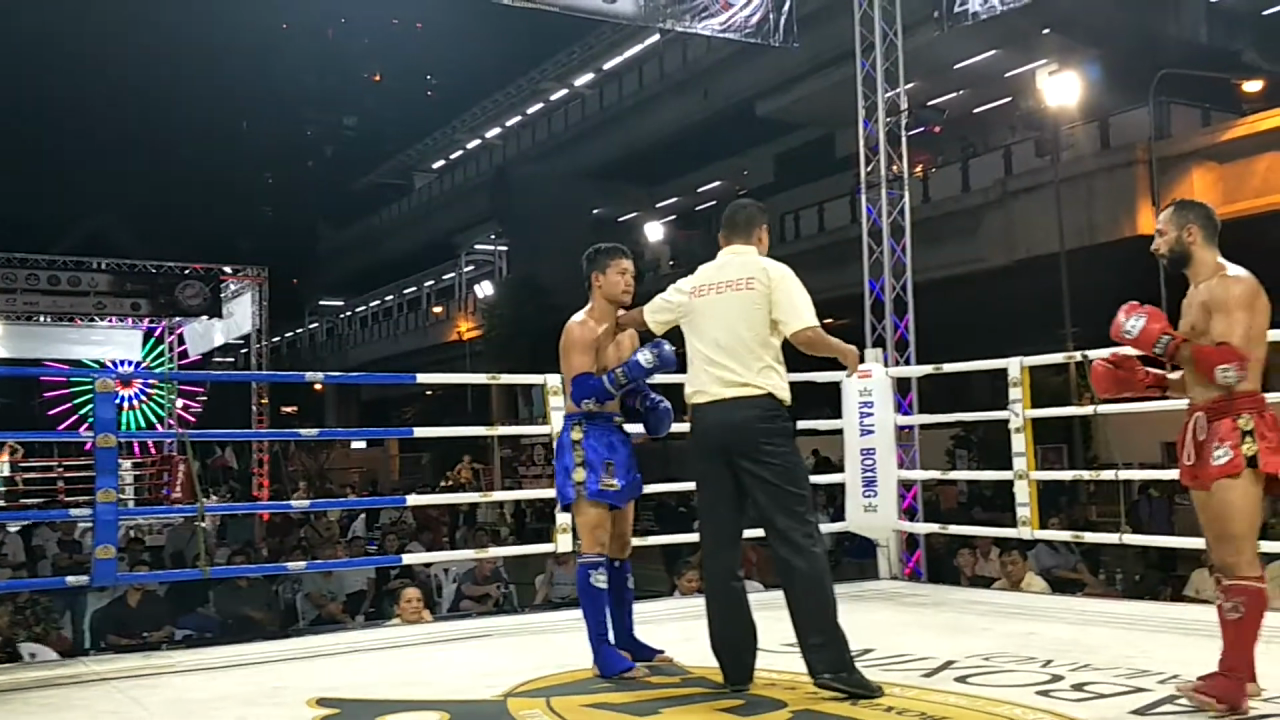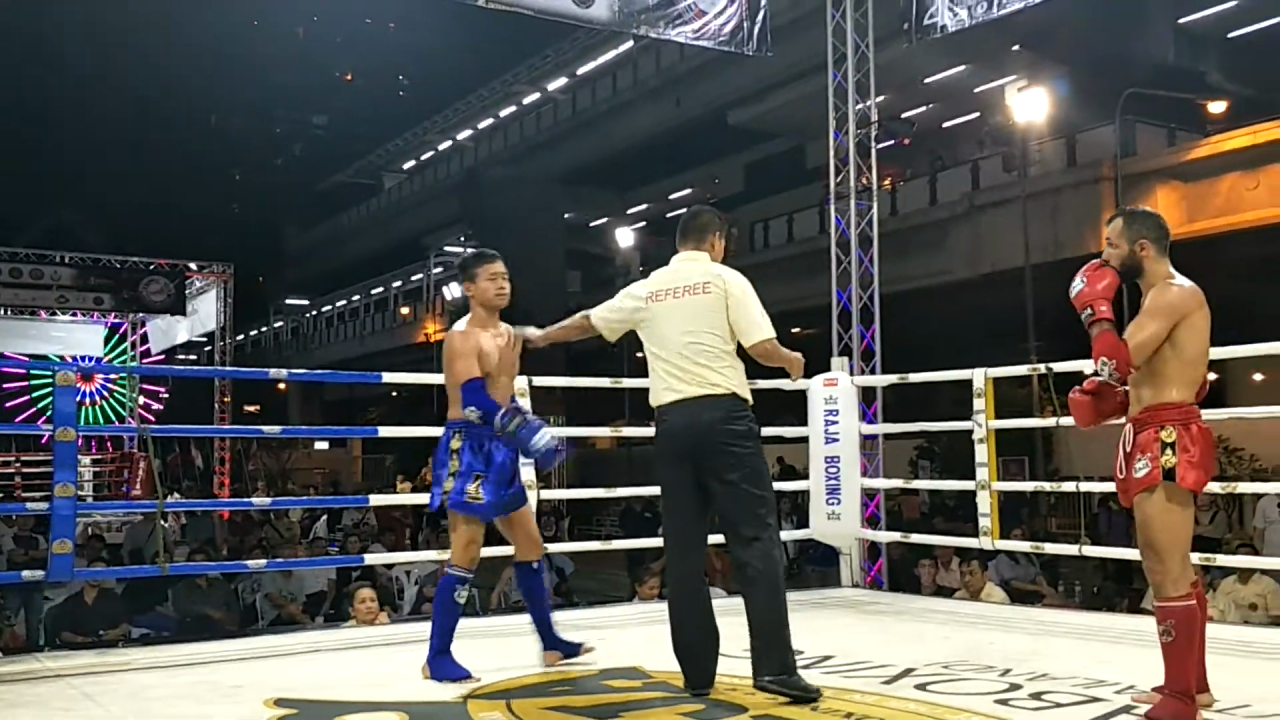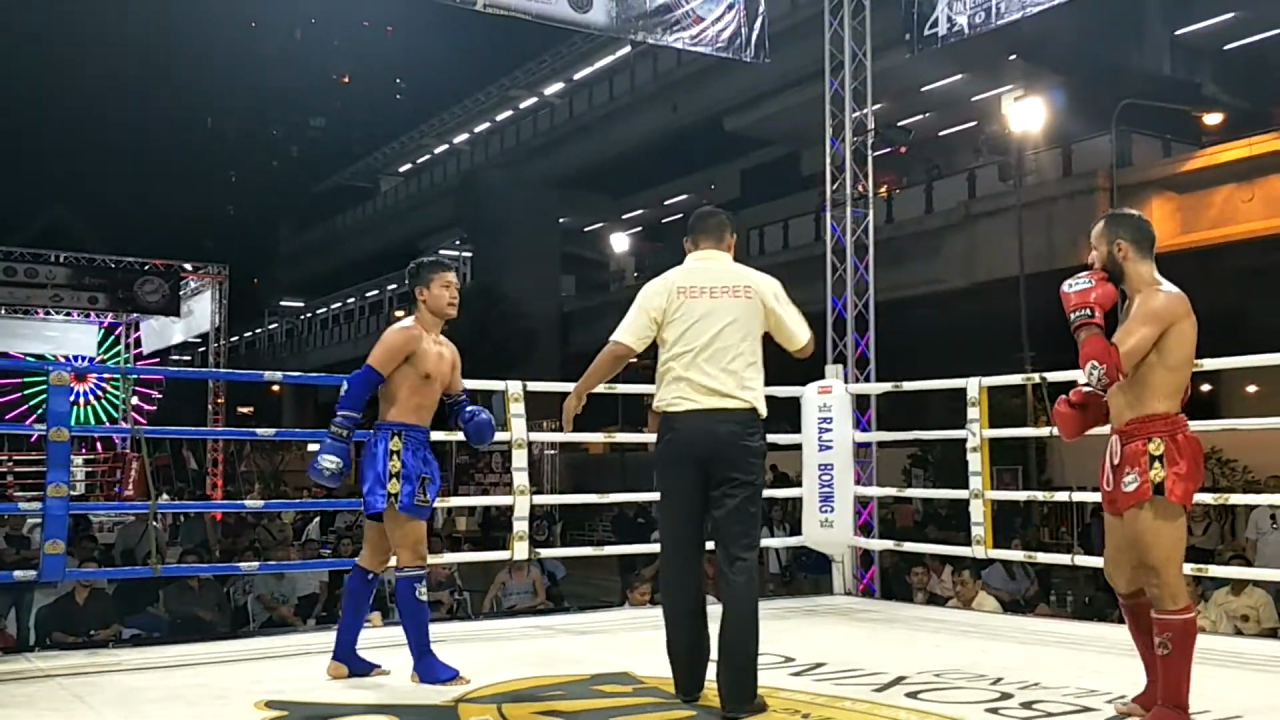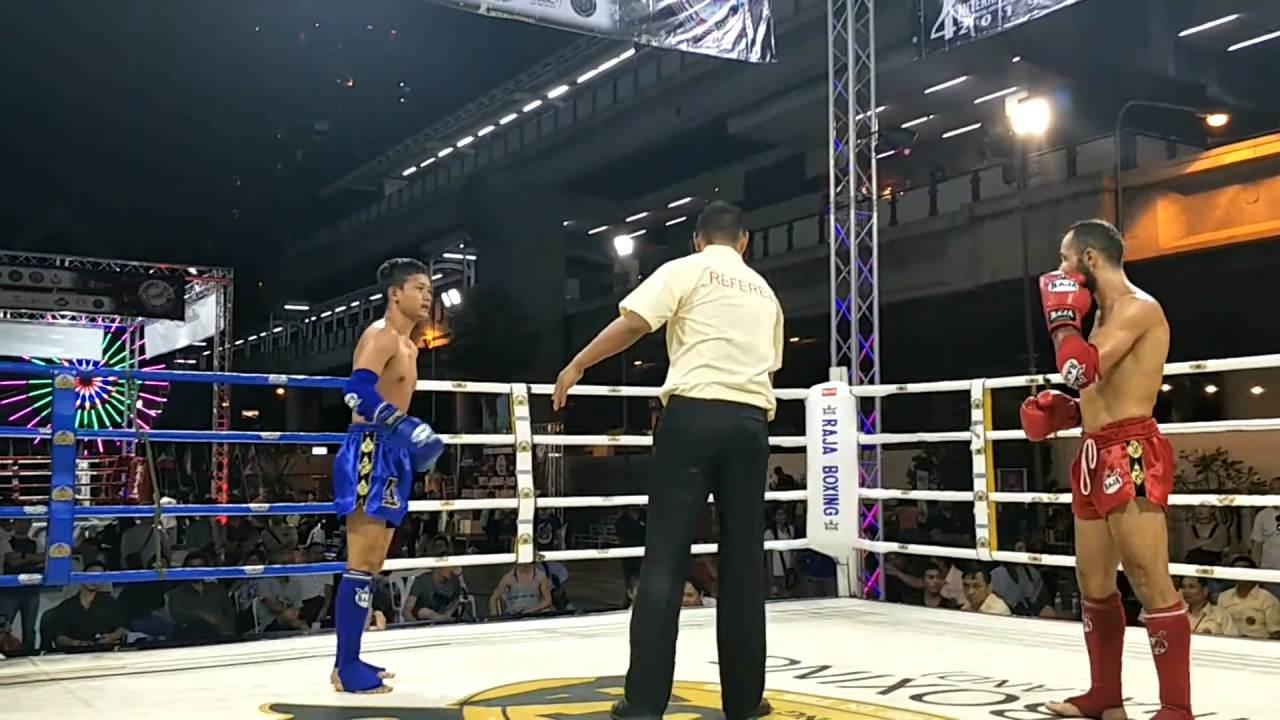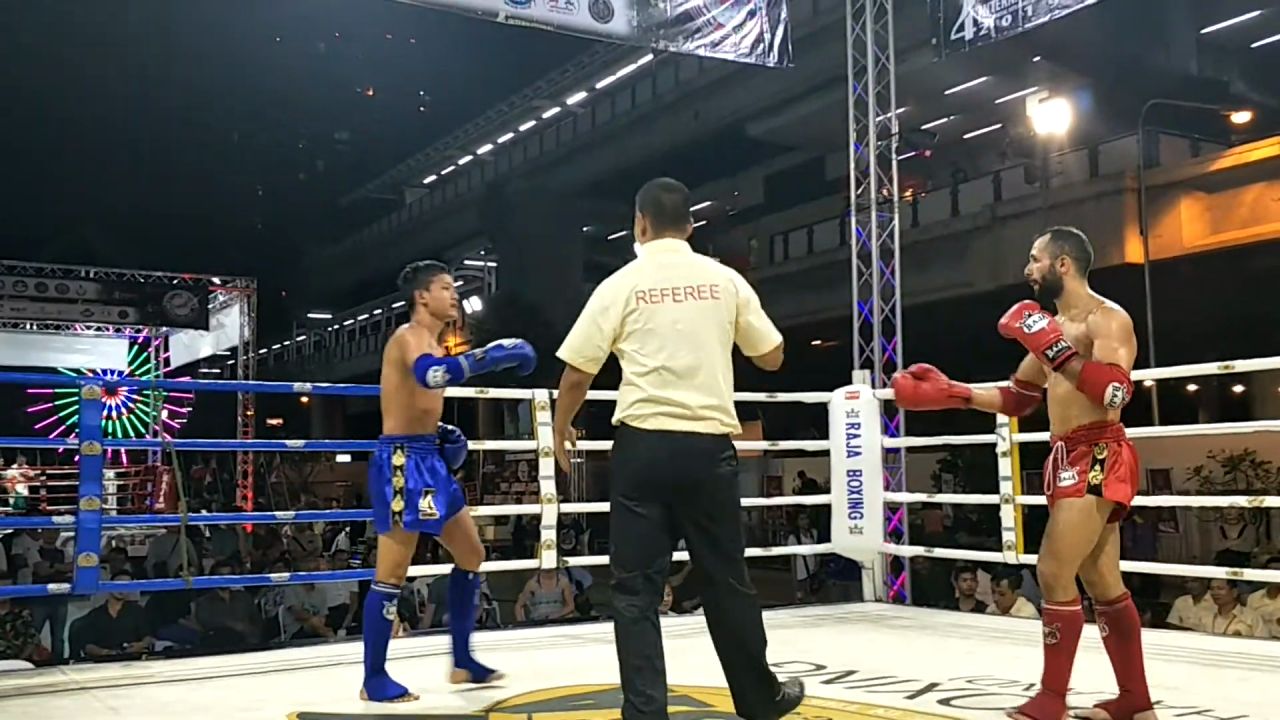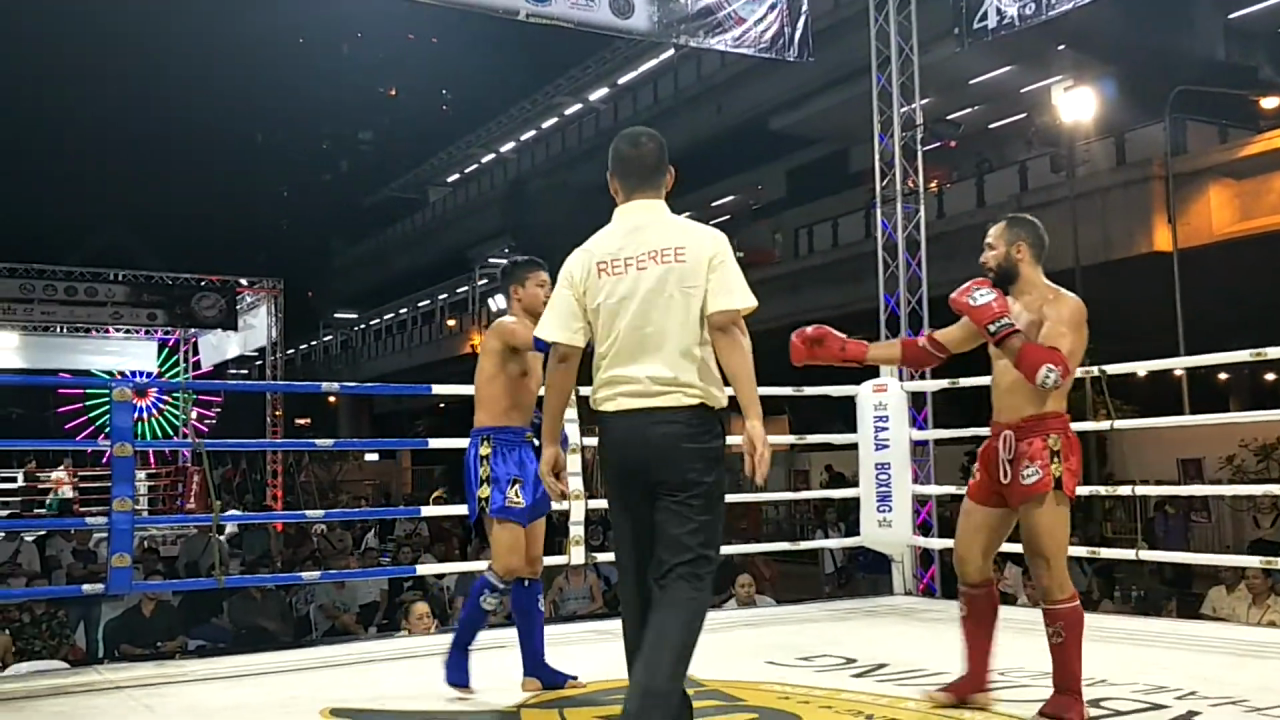
dt=0.5s
person 1, frame 1
left shoulder: (693, 285)
right shoulder: (771, 272)
left elbow: (644, 317)
right elbow: (805, 335)
left wrist: (613, 322)
right wrist: (845, 351)
left hip: (708, 418)
right hip: (758, 414)
left knee: (720, 546)
right knee: (797, 537)
left ankle: (736, 667)
right ankle: (830, 663)
person 1, frame 2
left shoulder: (646, 289)
right shoulder: (725, 280)
left elbow: (589, 321)
right elbow: (763, 348)
left wrist: (542, 336)
right wrist: (793, 361)
left hip: (673, 422)
right hip: (724, 414)
left knee: (683, 550)
right knee: (756, 538)
left ankle: (698, 672)
right ankle: (775, 665)
person 1, frame 3
left shoulder: (663, 286)
right shoulder: (758, 283)
left elbow: (620, 350)
right elbow: (803, 346)
left wrist: (579, 392)
right wrist: (767, 327)
left hip: (680, 427)
right hip: (738, 426)
left knee: (680, 555)
right knee: (738, 557)
left ankle: (688, 679)
person 1, frame 4
left shoulder: (686, 269)
right shoulder: (763, 291)
left elbow: (634, 322)
left wrist: (576, 365)
left hip: (693, 414)
right hip: (749, 422)
left knee: (665, 554)
right knee: (742, 561)
person 1, frame 5
left shoulder: (622, 284)
right shoulder: (726, 281)
left elbow: (578, 370)
right elbow: (772, 357)
left wrist: (560, 429)
right wrist: (738, 331)
left hip: (643, 445)
right hip: (708, 446)
left knee: (635, 588)
right knee: (727, 580)
person 1, frame 6
left shoulder: (586, 257)
right shoulder: (704, 241)
left elbow: (561, 357)
right elbow: (728, 329)
left wrist: (551, 442)
right wrist: (753, 420)
left hip: (619, 428)
right hip: (687, 425)
left knee: (643, 583)
right knee: (681, 581)
person 2, frame 1
left shoulder: (1233, 285)
right shoulder: (1196, 294)
left elbow: (1230, 367)
left wrist: (1161, 341)
right wrist: (1144, 379)
left hip: (1238, 428)
right hip: (1204, 429)
left knee: (1237, 556)
right knee: (1224, 556)
left ankle: (1235, 678)
right ankle: (1236, 670)
person 2, frame 2
left shoulder: (1172, 293)
right shoulder: (1163, 296)
left elbow: (1116, 363)
left wrist: (1093, 307)
right wrist: (1121, 401)
left hip: (1167, 442)
right hip: (1153, 441)
left knee: (1166, 572)
right knee: (1170, 570)
person 2, frame 3
left shoulder: (1160, 299)
right shoulder: (1143, 303)
left elbow: (1103, 369)
left wrist: (1083, 312)
right wrist: (1102, 409)
left hip: (1156, 454)
right hip: (1131, 454)
left knee: (1161, 583)
right knee: (1123, 577)
person 2, frame 4
left shoulder: (1134, 307)
right shoulder: (1106, 312)
left elbow: (1080, 371)
left wrist: (1061, 313)
right wrist: (1069, 411)
left hip: (1129, 457)
right hip: (1096, 458)
left knee: (1150, 583)
right knee: (1093, 583)
person 2, frame 5
left shoulder: (1107, 318)
right shoulder: (1055, 324)
left elbow: (1115, 391)
right elbow: (1016, 398)
left wrist: (1053, 347)
right wrist: (953, 393)
left hip: (1098, 458)
right hip: (1070, 460)
left knee: (1054, 573)
right knee: (1103, 584)
person 2, frame 6
left shoulder: (1064, 306)
right shoulder: (991, 308)
left elbow: (1051, 375)
right elbow: (925, 350)
left wrist: (1000, 325)
right wrist: (849, 349)
left hip: (1043, 449)
right hip: (1000, 450)
left knee: (1049, 574)
right knee: (969, 563)
person 3, frame 1
left shoulder: (627, 330)
right shoulder: (580, 328)
right elbow: (584, 394)
left wrist: (650, 403)
right wrist: (632, 369)
left hip: (616, 439)
right hip: (585, 440)
left knee: (620, 546)
right knee: (596, 547)
left ankle: (625, 641)
right ankle: (603, 652)
person 3, frame 2
left shoulder: (509, 335)
right shoulder: (463, 336)
right elbow: (475, 401)
left wrist: (527, 432)
right wrist: (525, 433)
left hip: (499, 450)
right hip: (467, 449)
left knee: (530, 548)
right knee: (464, 557)
left ankle: (550, 642)
right ankle: (438, 657)
person 3, frame 3
left shoulder: (448, 351)
right shoulder: (405, 335)
left elbow: (456, 402)
right elbow: (359, 384)
left wrist: (474, 418)
right wrist: (337, 441)
left hip: (417, 451)
right hip: (396, 448)
left knee: (373, 559)
right knee: (412, 558)
left ankle: (343, 656)
right ankle: (424, 661)
person 3, frame 4
left shoulder: (407, 345)
right shoulder: (380, 335)
right elbow: (356, 390)
left wrist: (414, 434)
right wrist: (403, 426)
left hip: (389, 455)
right hip: (368, 451)
left knee: (370, 566)
right knee: (363, 564)
left ankle: (349, 659)
right ankle: (348, 667)
person 3, frame 5
left shoulder: (432, 346)
right shoulder: (409, 337)
right elbow: (430, 375)
left wrist: (446, 434)
right wrist: (488, 355)
left hip: (430, 461)
right hip: (402, 461)
left knee: (471, 556)
right knee: (391, 574)
left ankle: (463, 660)
right ankle: (374, 677)
person 3, frame 6
left shoulder: (530, 342)
right shoulder: (505, 330)
left hip: (524, 454)
right hip: (495, 453)
left knee: (531, 567)
right knee: (508, 564)
left ankle: (534, 668)
right ankle: (460, 651)
